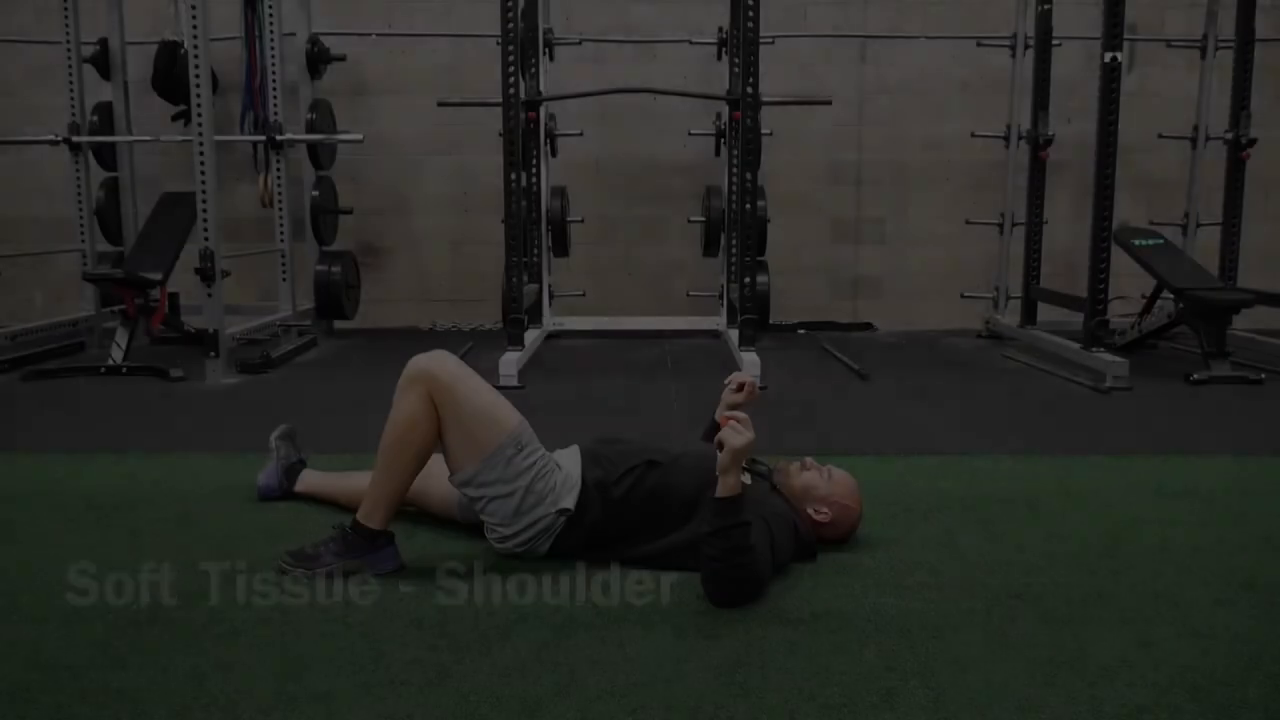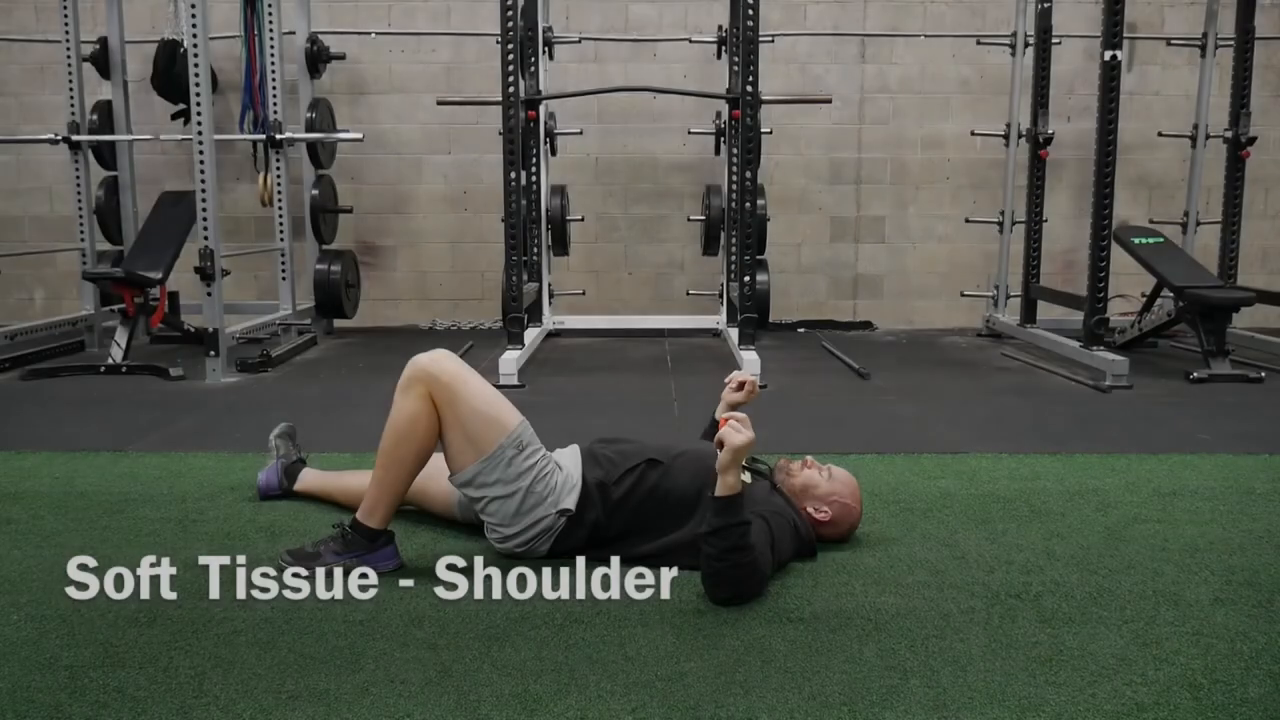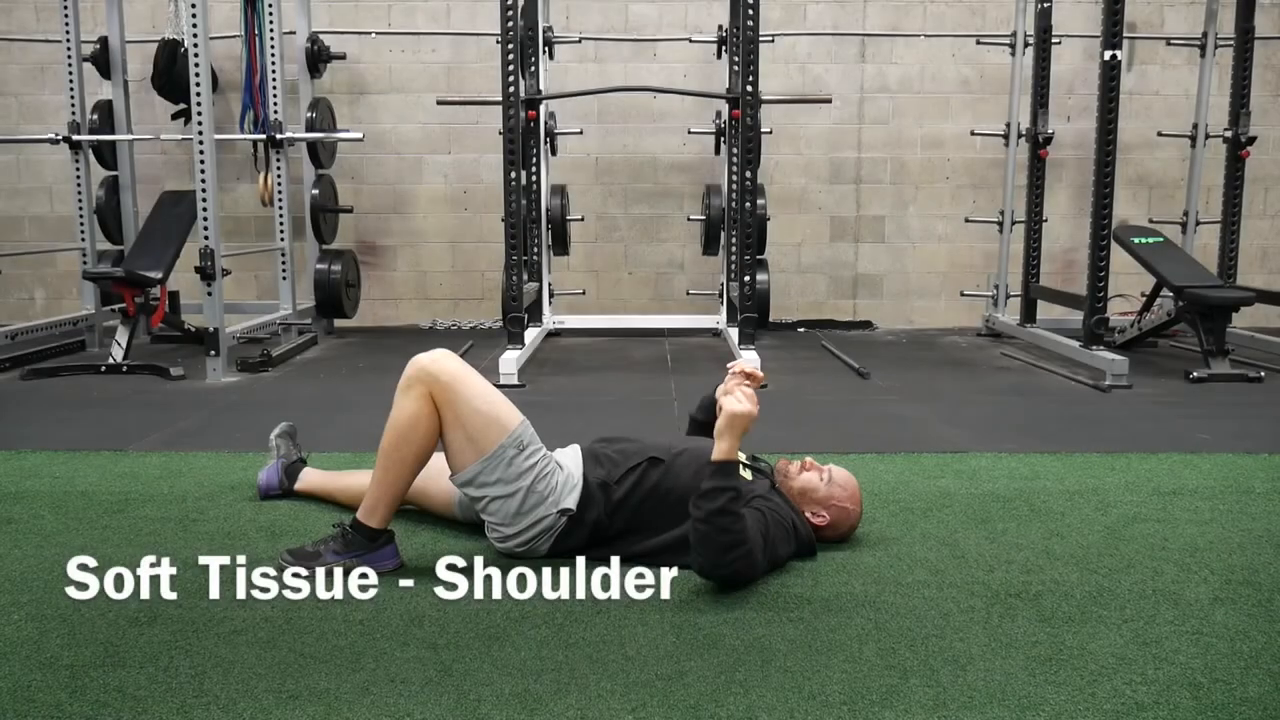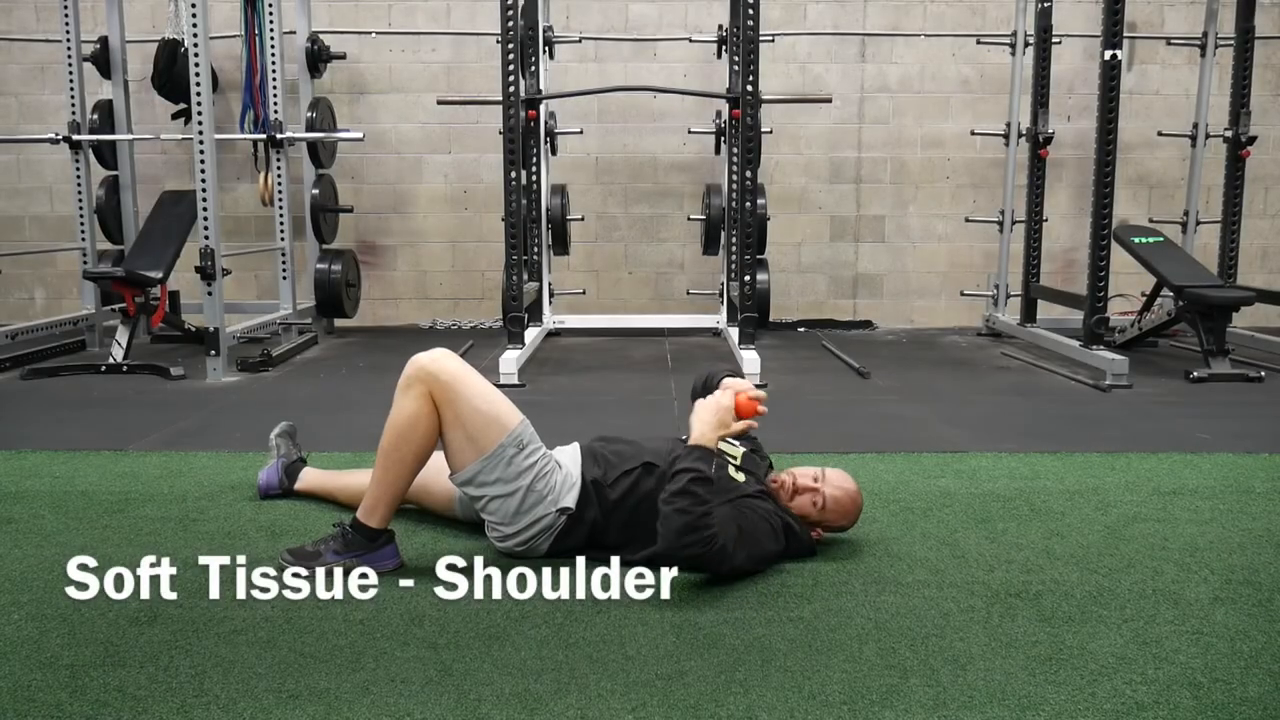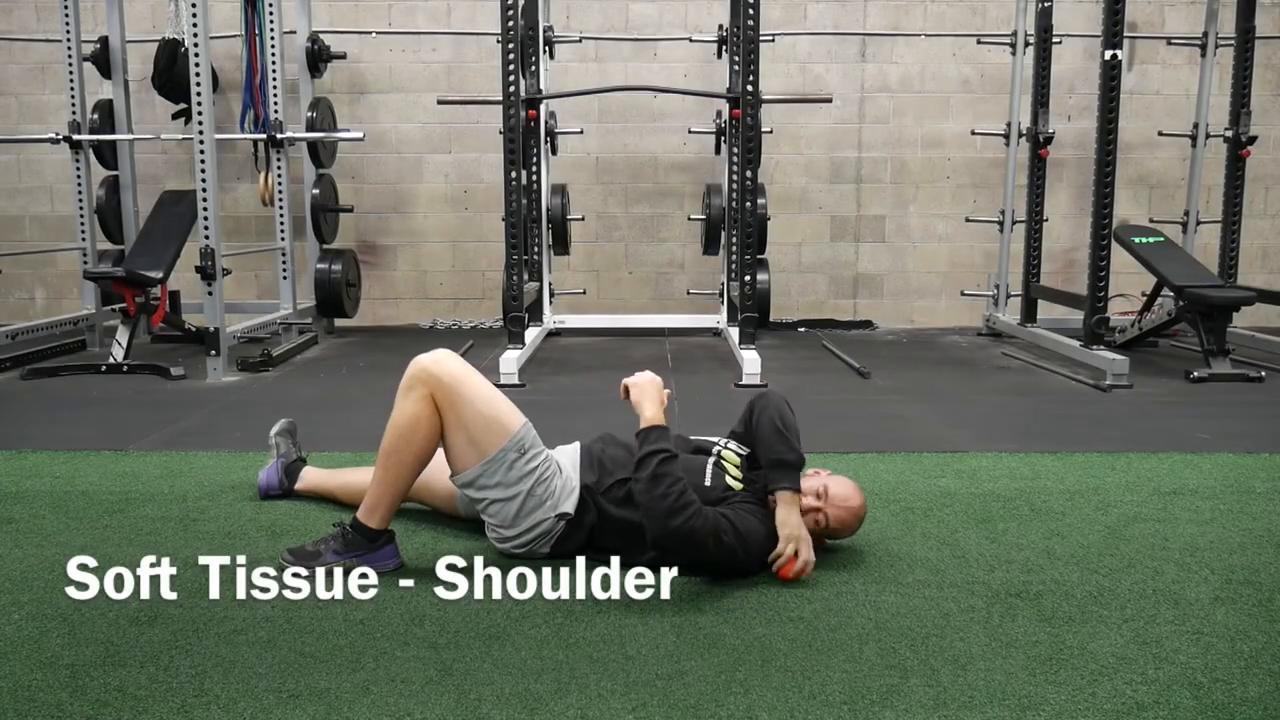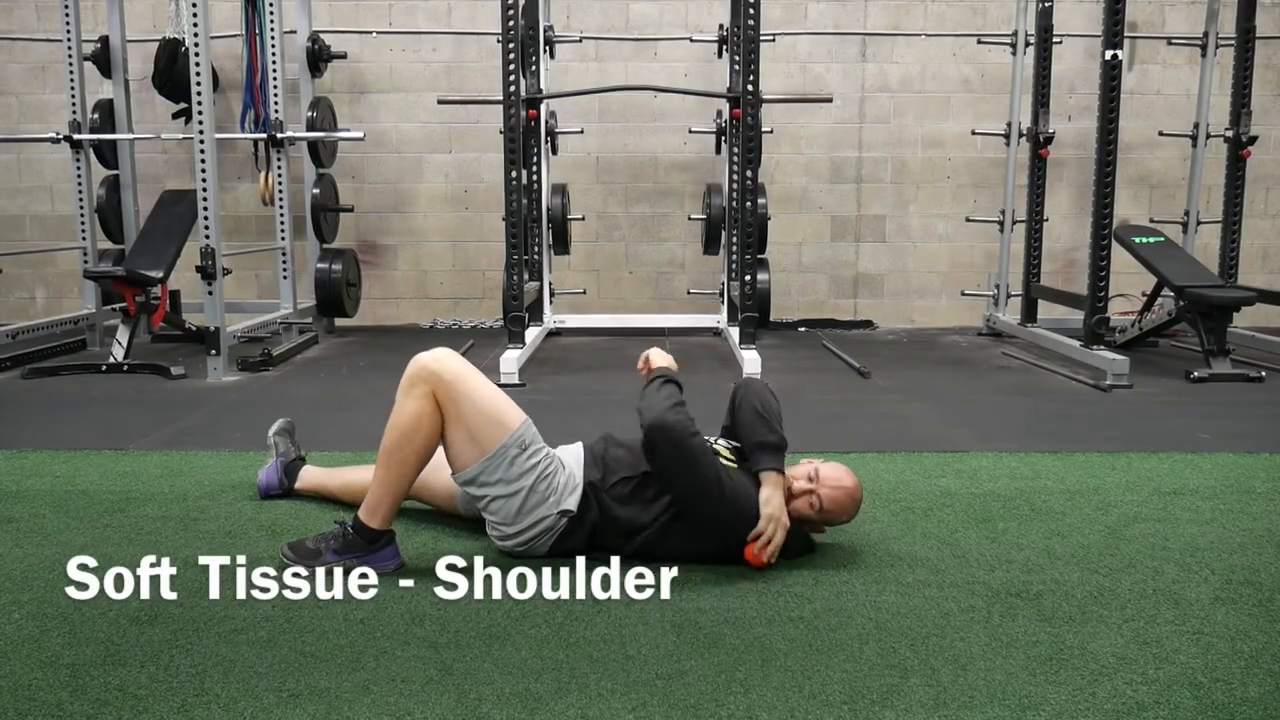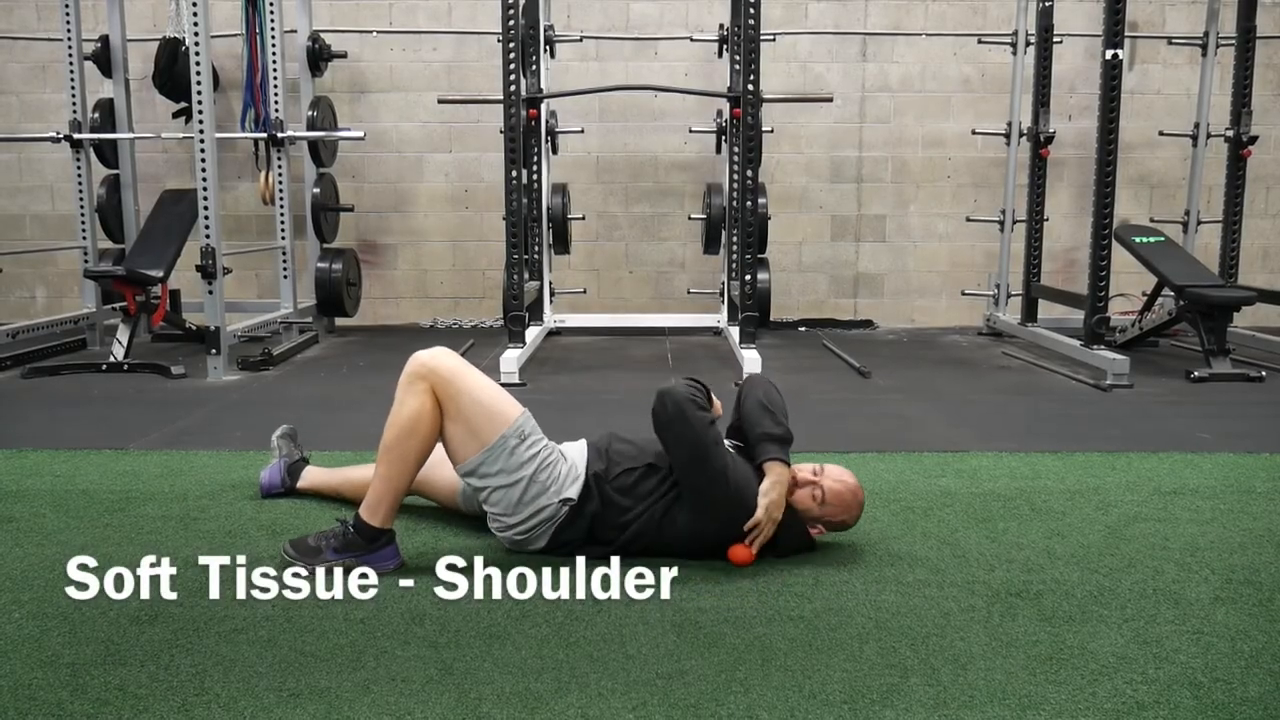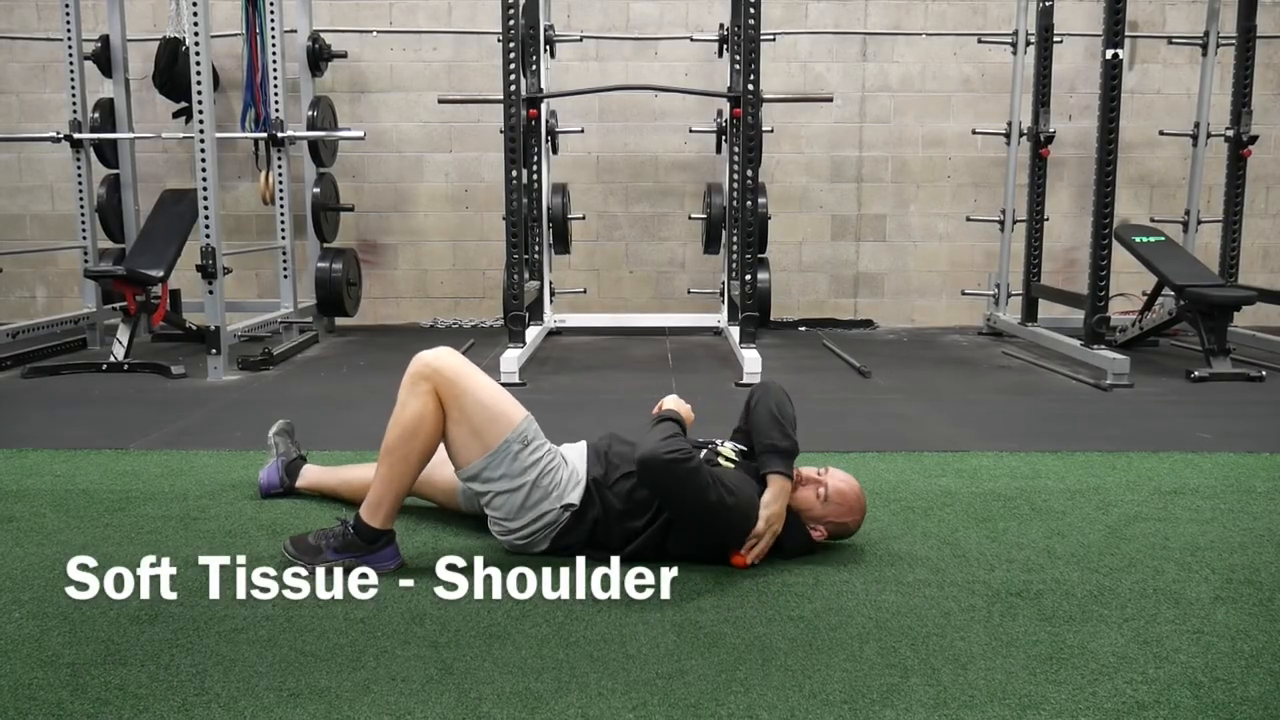
dt=0.4s
person 1, frame 1
left shoulder: (769, 522)
right shoulder: (764, 488)
left elbow: (728, 584)
left wrist: (729, 476)
right wrist: (723, 417)
left hip: (542, 512)
right hip: (559, 483)
left knee: (430, 373)
left ankle: (365, 540)
right ankle: (298, 478)
person 1, frame 2
left shoulder: (771, 520)
right shoulder: (764, 486)
left elbow: (729, 583)
left wrist: (730, 477)
right wrist: (723, 415)
left hip: (543, 510)
right hip: (562, 478)
left knee: (430, 371)
left ankle: (364, 539)
right ankle: (297, 477)
person 1, frame 3
left shoulder: (771, 520)
right shoulder: (763, 480)
left elbow: (720, 560)
right elbow: (697, 442)
left wrist: (728, 443)
right wrist: (723, 400)
left hip: (544, 509)
right hip: (562, 479)
left knee: (431, 371)
left ankle: (365, 540)
right ankle: (297, 475)
person 1, frame 4
left shoulder: (762, 525)
right shoulder: (757, 468)
left elbow: (683, 542)
right elbow: (704, 386)
left wrist: (701, 439)
right wrist: (729, 389)
left hip: (542, 509)
right hip: (559, 476)
left knee: (429, 369)
right knee: (405, 474)
left ankle: (366, 539)
right ankle: (297, 475)
person 1, frame 5
left shoulder: (750, 534)
right shoulder: (764, 469)
left elbow: (671, 526)
right elbow: (769, 407)
left wrist: (652, 419)
right wrist: (787, 501)
left hip: (539, 513)
right hip: (560, 472)
left knee: (431, 371)
right knee: (407, 471)
left ankle: (366, 538)
right ankle: (298, 474)
person 1, frame 6
left shoulder: (738, 514)
right shoulder: (762, 478)
left elbow: (662, 433)
right elbow: (751, 393)
left wrist: (663, 373)
right wrist: (772, 476)
left hip: (543, 511)
right hip: (563, 474)
left knee: (433, 369)
right knee: (412, 469)
left ankle: (367, 538)
right ankle: (297, 475)
person 1, frame 7
left shoulder: (734, 501)
right shoulder: (761, 478)
left elbow: (672, 403)
right elbow: (758, 390)
left wrist: (703, 401)
right wrist: (778, 465)
left hip: (545, 502)
right hip: (561, 479)
left knee: (430, 368)
right knee: (414, 466)
left ankle: (368, 537)
right ankle: (301, 476)
person 1, frame 8
left shoulder: (736, 514)
right shoulder: (761, 476)
left elbow: (656, 462)
right elbow: (768, 396)
left wrist: (673, 415)
right wrist: (778, 481)
left hip: (545, 507)
right hip: (565, 474)
left knee: (433, 368)
right knee: (414, 463)
left ankle: (368, 538)
right ankle: (298, 473)
